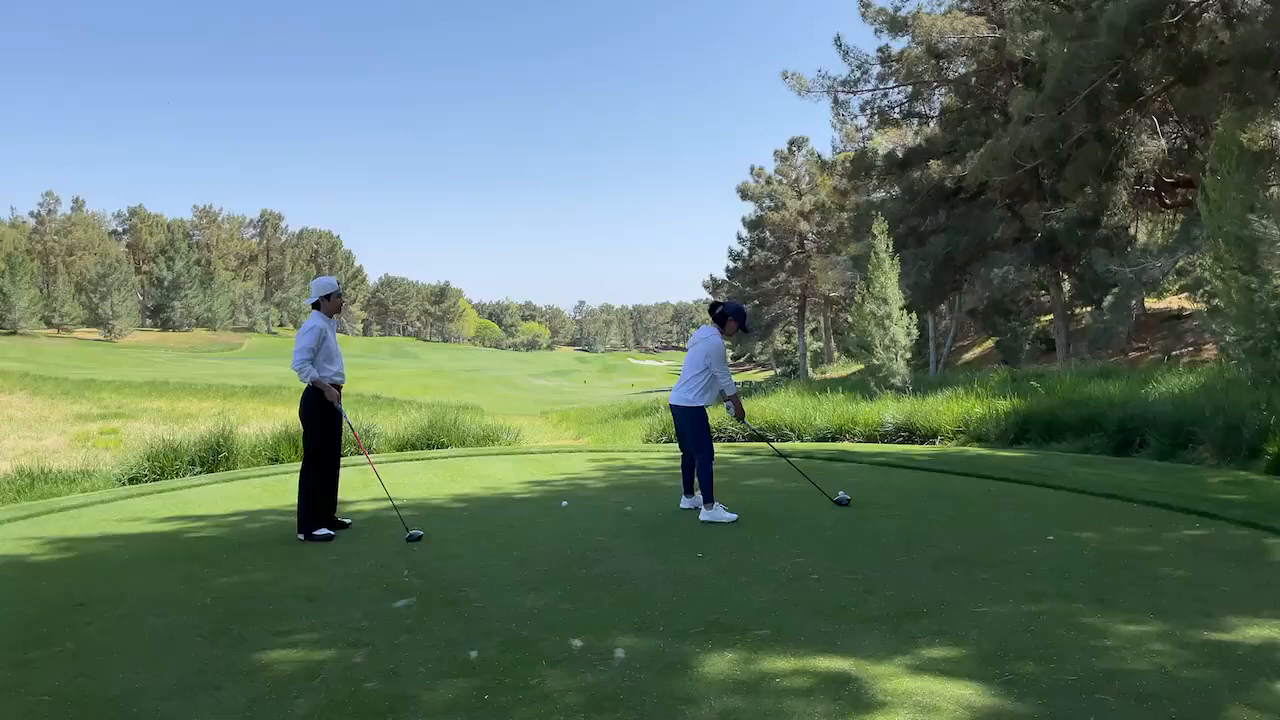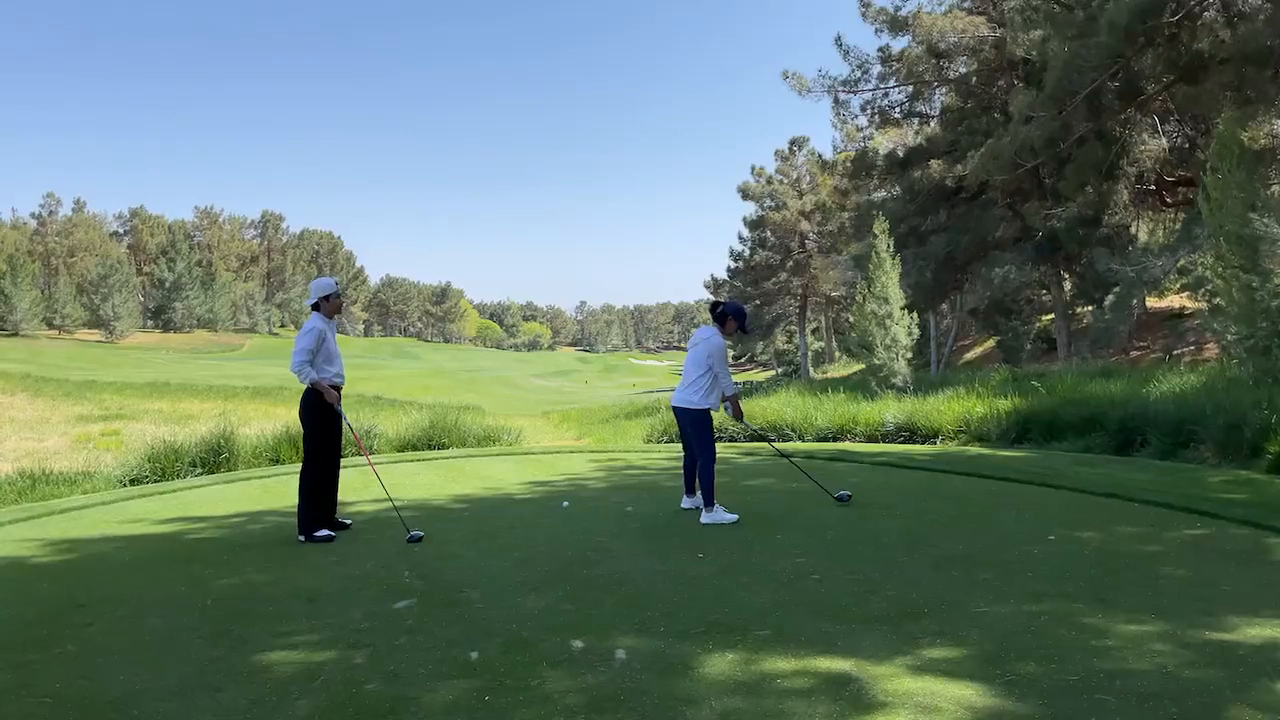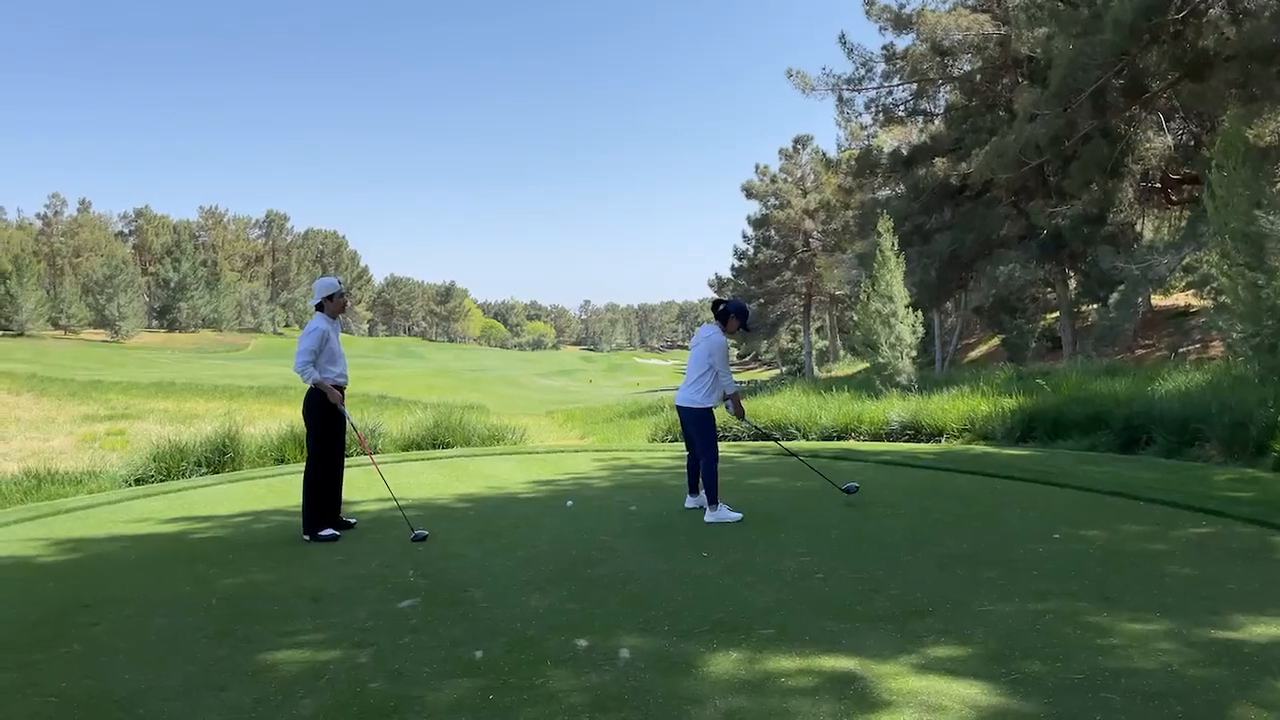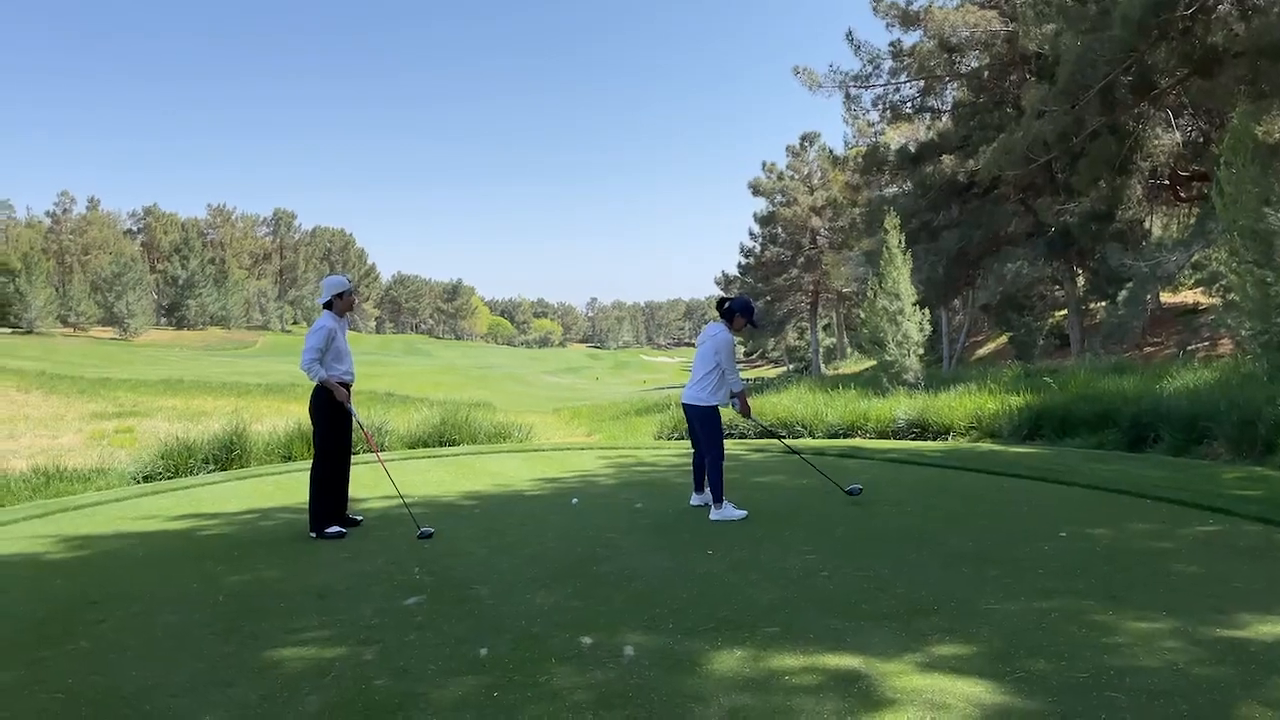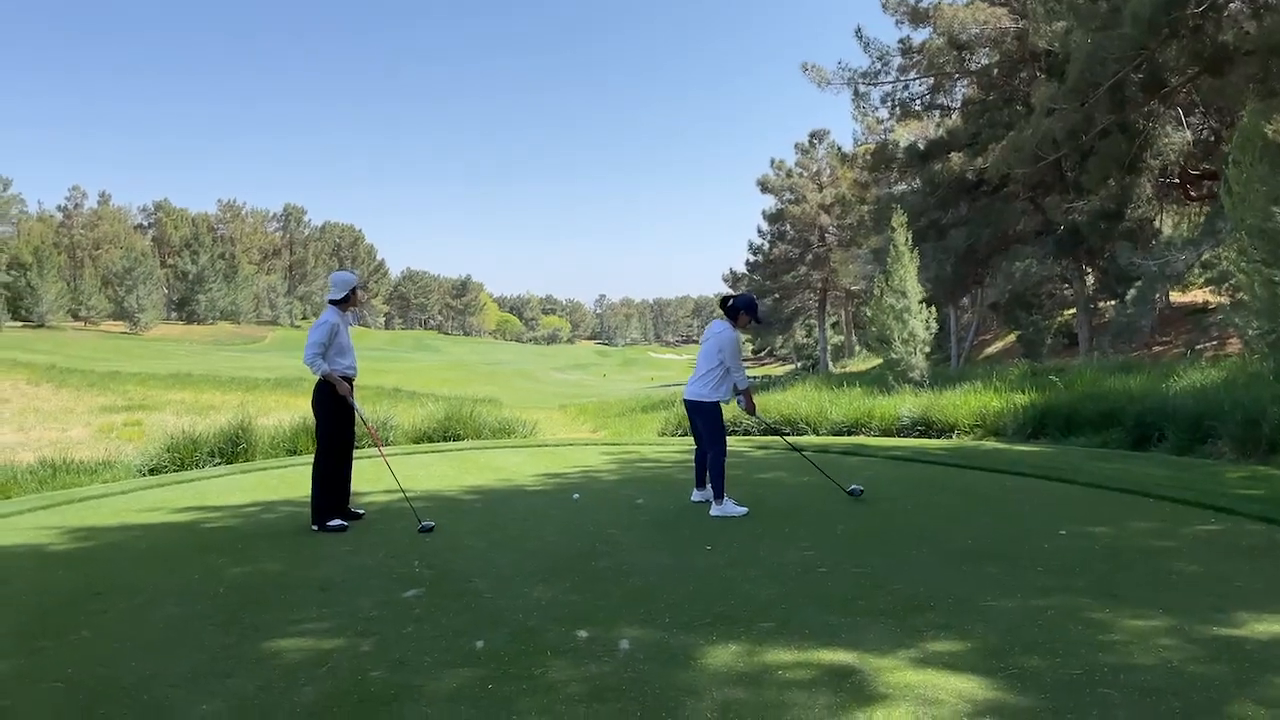
dt=0.3s
person 1, frame 1
left shoulder: (328, 325)
right shoulder: (315, 326)
right elbow: (300, 364)
right wrist: (326, 388)
left hip: (329, 398)
right hip: (318, 399)
left knee: (331, 459)
right knee: (315, 460)
left ankle: (326, 516)
right ankle: (308, 525)
person 1, frame 2
left shoulder: (328, 326)
right shoulder: (314, 328)
right elbow: (299, 365)
right wrist: (325, 389)
left hip: (329, 399)
right hip: (318, 400)
left knee: (331, 460)
right knee: (315, 461)
left ankle: (326, 517)
right ankle: (308, 526)
person 1, frame 3
left shoulder: (333, 326)
right shoulder: (317, 328)
right elbow: (302, 366)
right wrist: (329, 390)
left hip: (333, 400)
right hip: (321, 400)
left knee: (335, 460)
right knee: (319, 461)
left ankle: (331, 516)
right ankle: (313, 526)
person 1, frame 4
left shoulder: (339, 324)
right shoulder: (325, 326)
right elbow: (309, 363)
right wrist: (335, 388)
left hip: (340, 397)
right hip: (328, 398)
left knee: (341, 457)
right knee: (326, 458)
left ankle: (337, 513)
right ankle: (320, 523)
person 1, frame 5
left shoulder: (342, 320)
right shoulder: (328, 321)
right elbow: (311, 358)
right wrist: (338, 383)
left hip: (342, 391)
right hip: (330, 392)
left knee: (343, 451)
right knee: (328, 452)
left ankle: (339, 507)
right ankle: (321, 516)
person 2, frame 1
left shoulder: (704, 334)
right shoulder: (715, 342)
right elbow: (724, 377)
left wrist: (727, 398)
right wrist: (738, 405)
left hip: (679, 401)
right hip: (690, 404)
left knee: (690, 451)
right knee: (705, 454)
left ankle: (689, 497)
right ankle: (709, 508)
person 2, frame 2
left shoulder: (703, 334)
right shoulder: (716, 341)
right elbow: (724, 376)
left wrist: (726, 398)
right wrist: (735, 406)
left hip: (682, 402)
right hip: (695, 406)
left knee: (692, 452)
right knee: (707, 456)
left ankle: (690, 497)
right ankle: (709, 511)
person 2, frame 3
left shoulder: (705, 333)
right shoulder: (717, 339)
right elbow: (724, 375)
left wrist: (727, 396)
right wrist: (737, 404)
left hip: (686, 401)
right hip: (698, 405)
left knee: (696, 451)
right knee: (710, 455)
left ankle: (694, 496)
right ankle: (713, 509)
person 2, frame 4
left shoulder: (712, 330)
right shoulder: (724, 337)
right elbow: (731, 373)
left wrist: (736, 396)
right wrist: (743, 402)
left hip: (692, 399)
right hip: (703, 403)
left knee: (702, 450)
right knee: (715, 454)
left ankle: (699, 494)
right ankle: (718, 507)
person 2, frame 5
left shoulder: (716, 327)
right shoulder: (728, 335)
right elbow: (737, 370)
left wrist: (738, 392)
right wrist: (748, 399)
left hip: (693, 395)
right hip: (705, 399)
left knee: (704, 445)
right knee: (717, 449)
left ankle: (700, 490)
right ankle: (719, 503)
